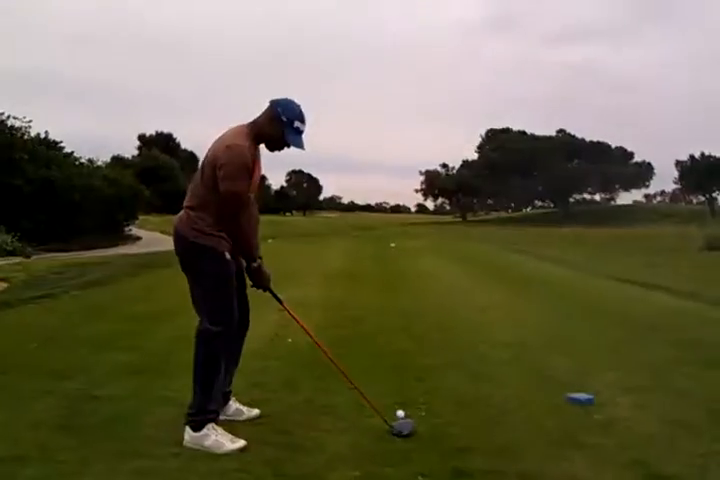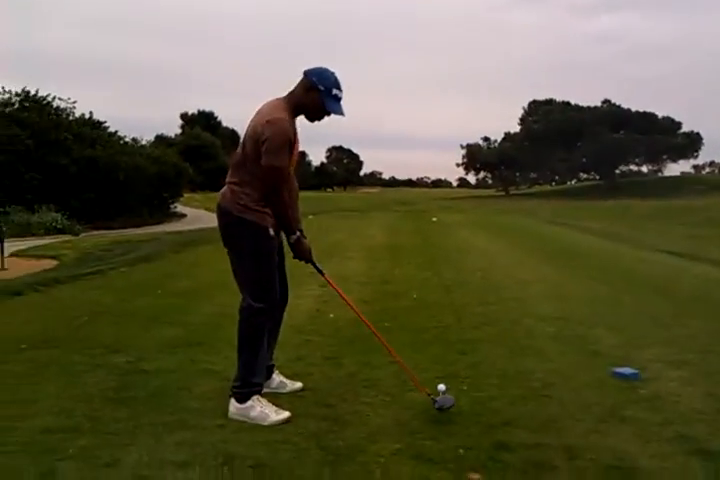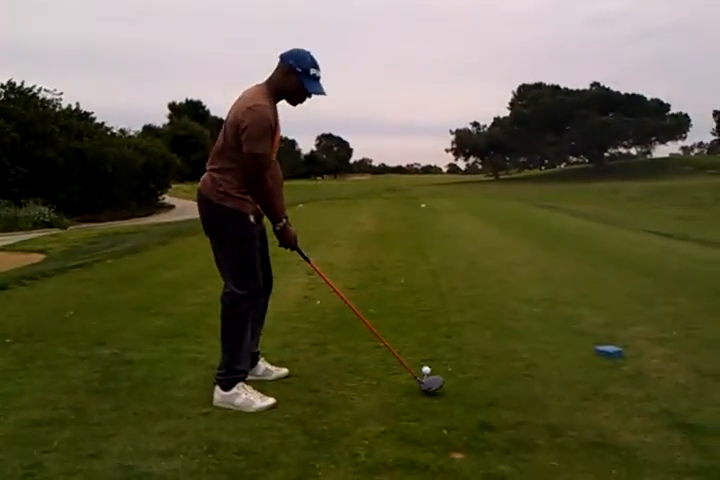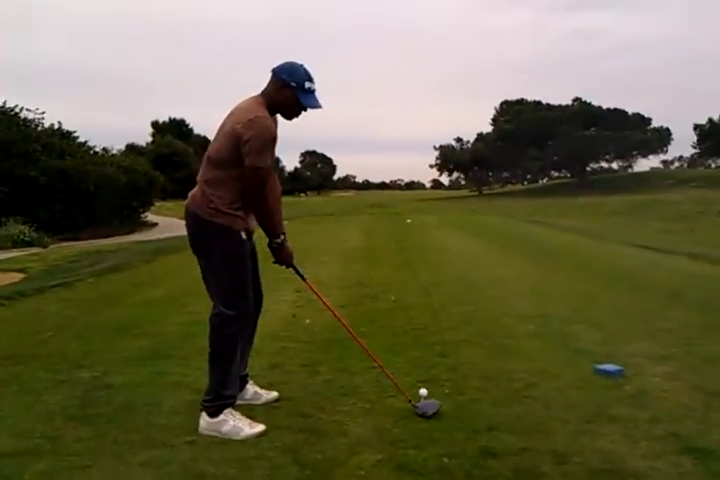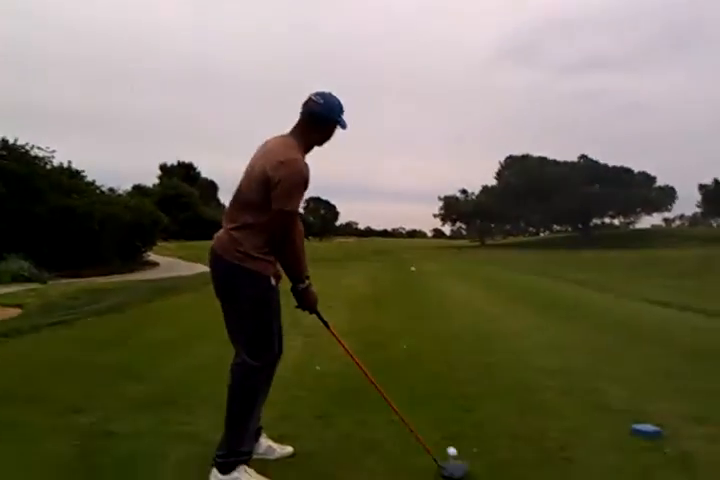
dt=0.4s
person 1, frame 1
left shoulder: (246, 143)
right shoulder: (237, 151)
left elbow: (243, 209)
right elbow: (233, 217)
left wrist: (251, 258)
right wrist: (255, 263)
left hip: (217, 241)
right hip: (202, 241)
left knee: (236, 321)
right knee: (218, 327)
left ankle: (220, 399)
right ankle: (199, 424)
person 1, frame 2
left shoulder: (282, 115)
right shoulder: (278, 125)
right elbow: (274, 191)
left wrist: (294, 231)
right wrist: (295, 236)
left hip: (257, 216)
right hip: (246, 217)
left knee: (275, 298)
right knee: (261, 302)
left ankle: (262, 373)
right ankle: (244, 397)
person 1, frame 3
left shoulder: (262, 101)
right shoulder: (259, 112)
left elbow: (266, 169)
right elbow: (257, 178)
left wrist: (280, 218)
right wrist: (281, 224)
left hip: (238, 202)
right hip: (226, 204)
left knee: (259, 284)
right knee: (243, 290)
left ankle: (248, 360)
right ankle: (228, 384)
person 1, frame 4
left shoulder: (254, 112)
right shoulder: (259, 124)
left elbow: (264, 182)
right elbow: (257, 192)
left wrist: (277, 234)
right wrist: (278, 240)
left hip: (227, 218)
right hip: (215, 221)
left knee: (248, 303)
right knee: (232, 310)
left ankle: (236, 383)
right ankle: (216, 410)
person 1, frame 5
left shoulder: (278, 147)
right shoulder: (292, 166)
right elbow: (283, 235)
left wrist: (299, 279)
right wrist: (302, 285)
left hip: (246, 260)
right hip: (243, 265)
left knee: (267, 353)
right knee: (254, 360)
left ankle: (249, 437)
